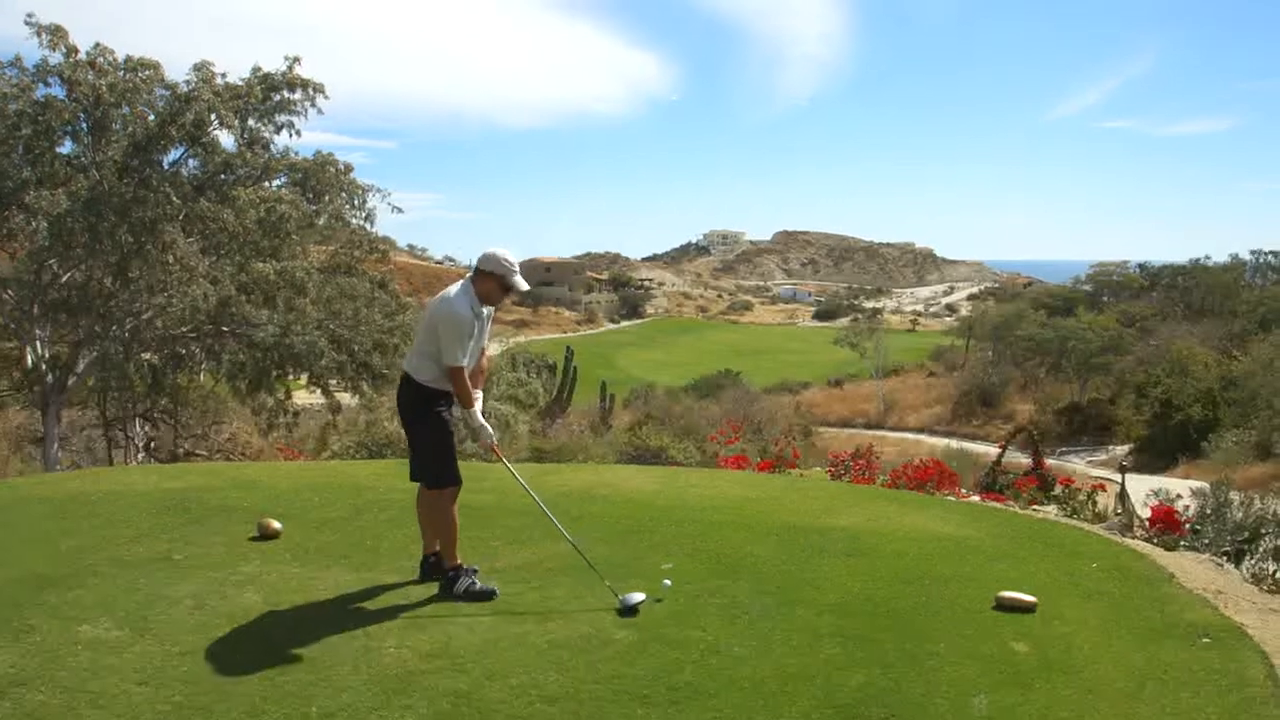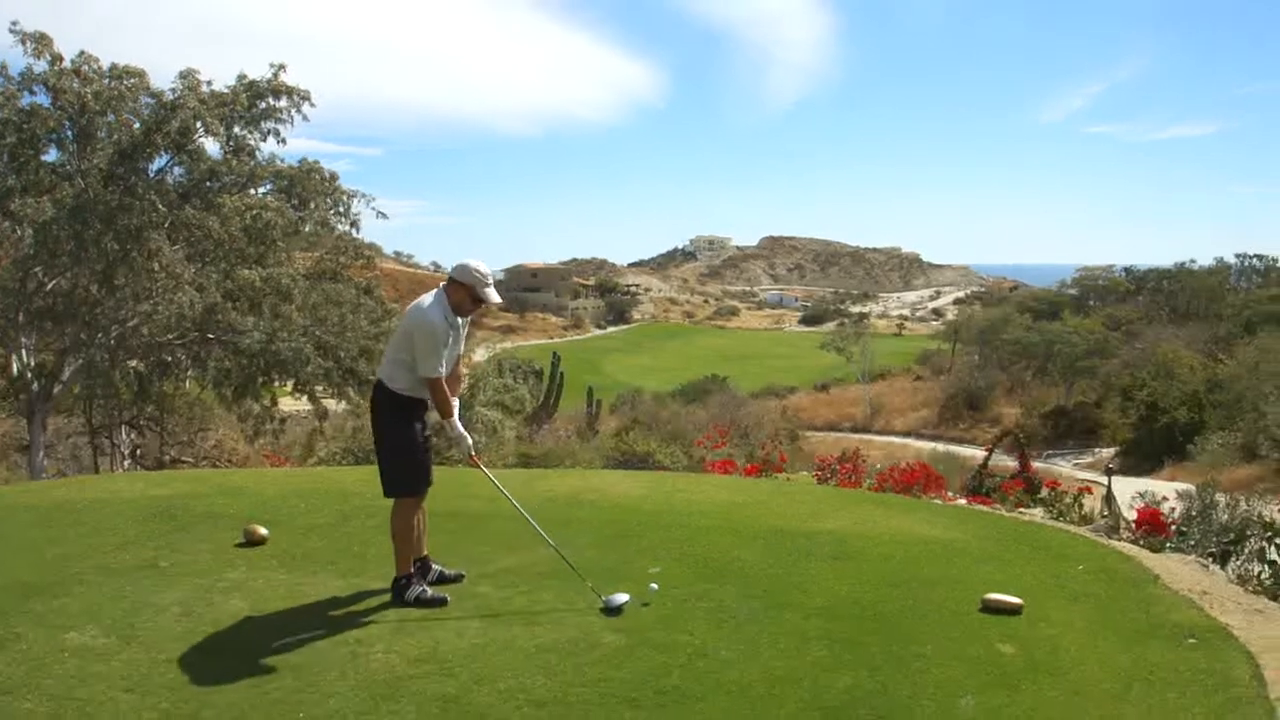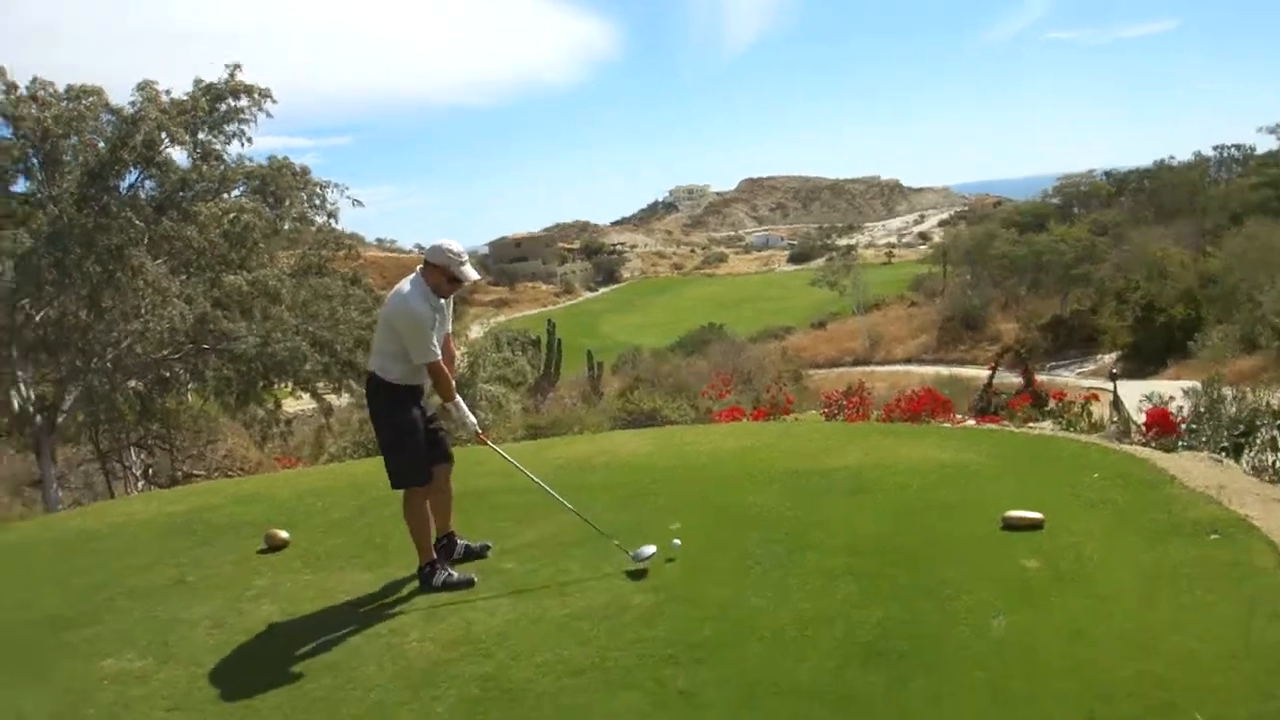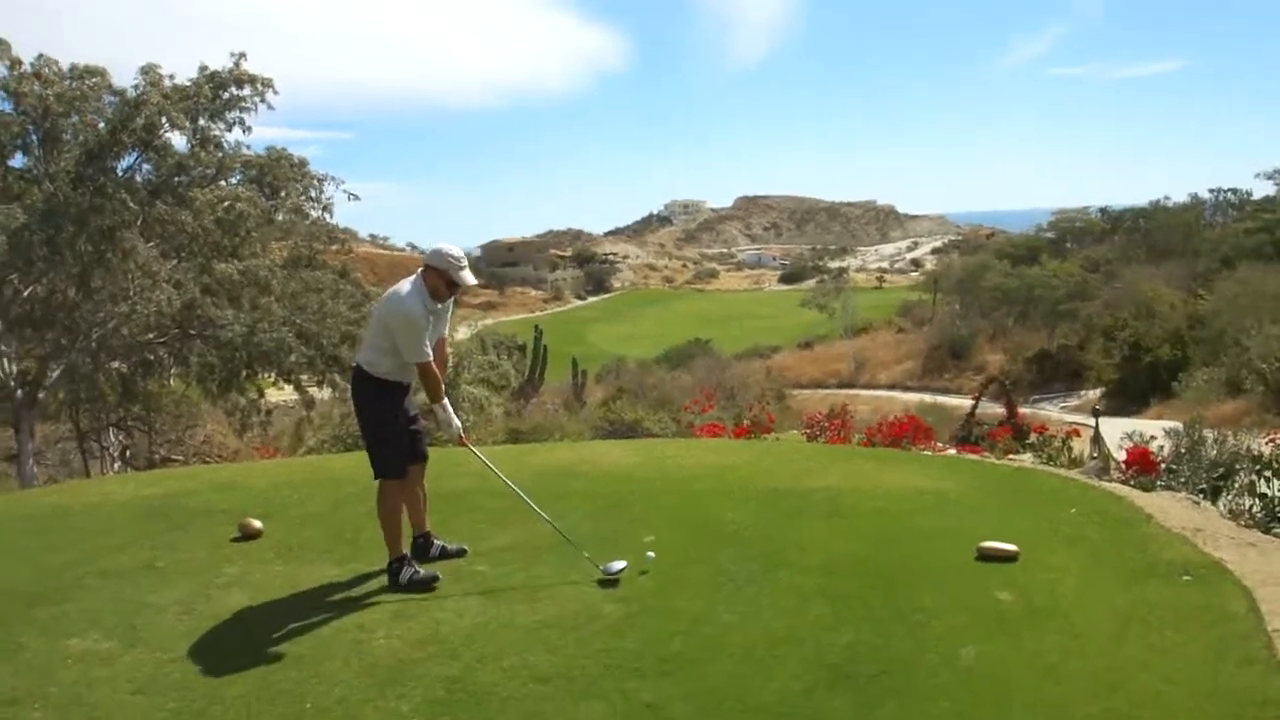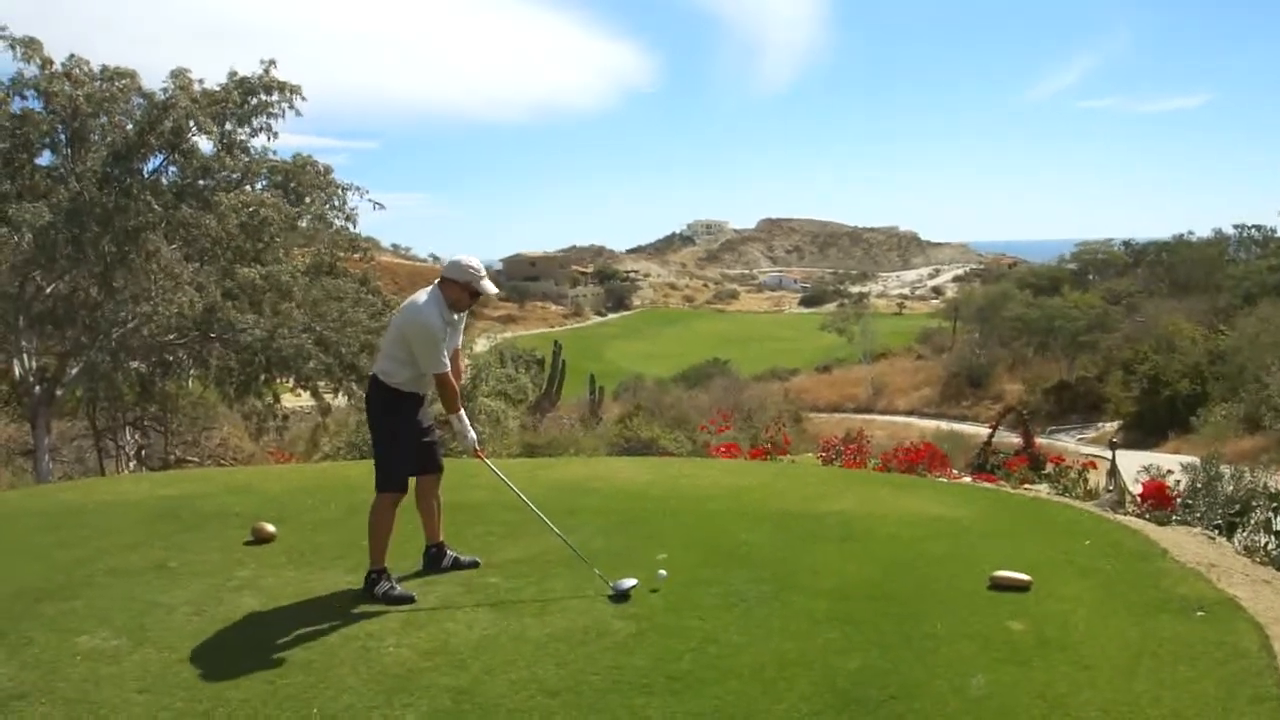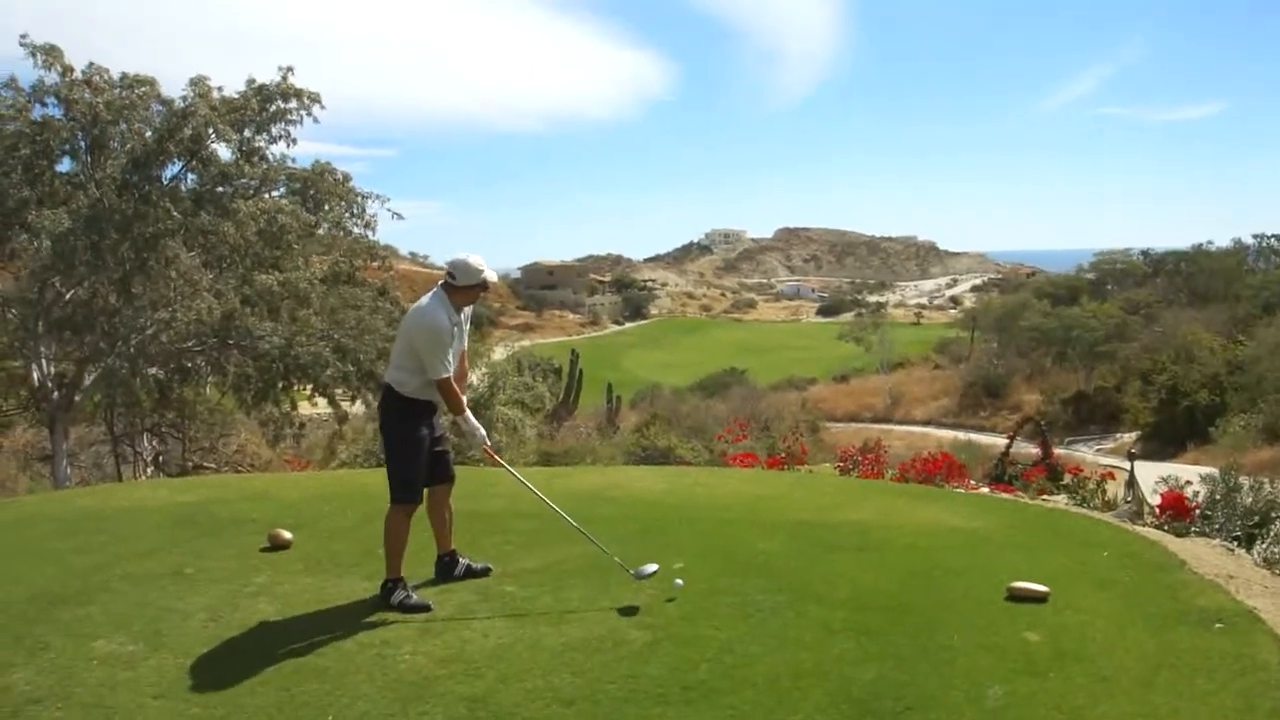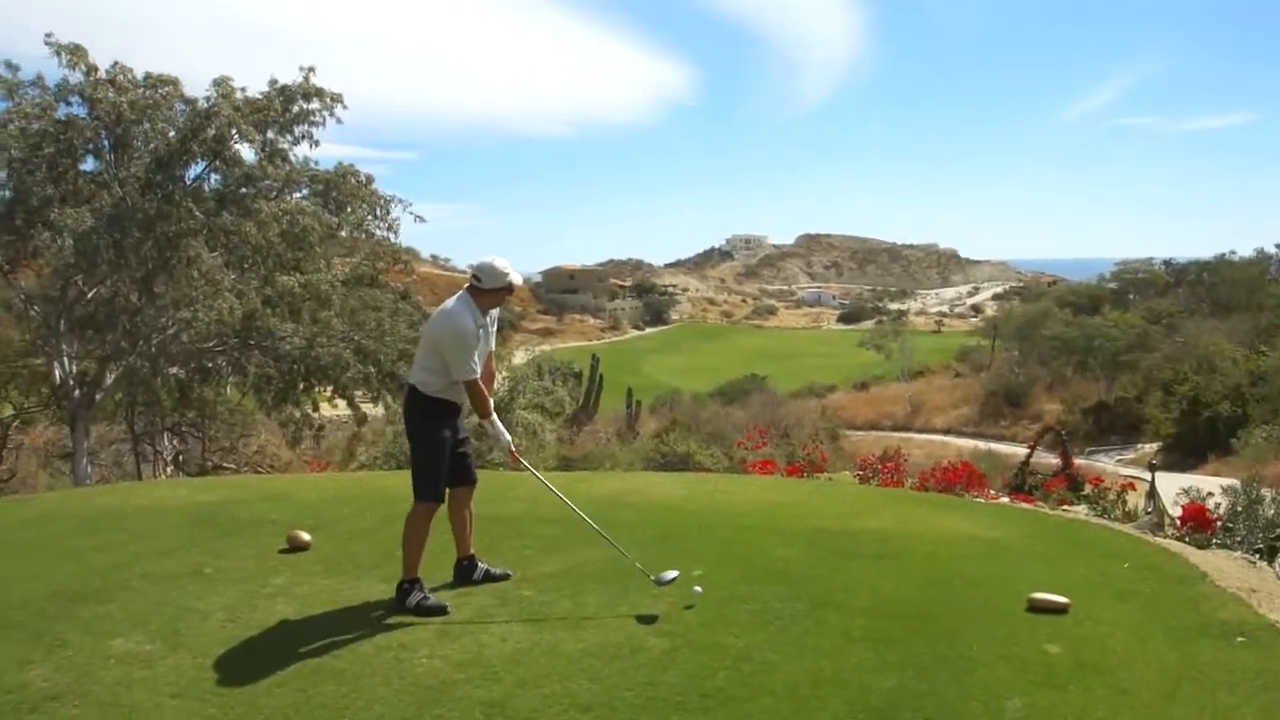
dt=0.3s
person 1, frame 1
left shoulder: (484, 304)
right shoulder: (456, 309)
left elbow: (479, 356)
right elbow: (456, 374)
left wrist: (478, 399)
right wrist: (476, 420)
left hip: (437, 395)
right hip: (422, 396)
left knee: (433, 483)
right knee: (446, 484)
left ankle: (434, 559)
right ankle: (452, 572)
person 1, frame 2
left shoulder: (458, 312)
right shoulder: (430, 319)
left elbow: (454, 364)
right elbow: (435, 384)
left wrist: (454, 407)
right wrist: (456, 430)
left hip: (413, 403)
right hip: (395, 403)
left knee: (418, 490)
right knee: (409, 494)
left ankle: (421, 564)
right ankle: (404, 581)
person 1, frame 3
left shoulder: (441, 293)
right shoulder: (411, 306)
left elbow: (446, 344)
right elbow: (435, 367)
left wrist: (452, 397)
right wrist: (461, 411)
left hip: (412, 391)
right hip: (391, 395)
left knee: (441, 467)
right knee: (417, 483)
left ankle: (446, 542)
right ankle: (429, 567)
person 1, frame 4
left shoulder: (440, 296)
right shoulder: (406, 307)
left elbow: (440, 349)
right elbow: (426, 368)
left wrist: (440, 398)
right wrist: (446, 413)
left hip: (399, 386)
right hip: (375, 387)
left knee: (415, 466)
right knee: (394, 476)
left ankle: (423, 541)
right ankle: (398, 563)
person 1, frame 5
left shoulder: (455, 308)
right shoulder: (425, 317)
left elbow: (455, 359)
right elbow: (443, 380)
left wrist: (456, 412)
right wrist: (462, 425)
left hip: (414, 397)
right hip: (390, 399)
left knee: (430, 475)
right knee: (392, 489)
left ankle: (436, 551)
right ankle: (376, 575)
person 1, frame 6
left shoulder: (460, 309)
right shoulder: (432, 321)
left elbow: (461, 362)
right elbow: (445, 383)
left wrist: (462, 408)
right wrist: (469, 423)
left hip: (427, 406)
right hip: (404, 408)
left knee: (442, 485)
right knee: (406, 500)
left ankle: (448, 561)
right ankle: (392, 584)
person 1, frame 7
left shoulder: (485, 312)
right shoulder: (457, 323)
left elbow: (487, 364)
right elbow: (473, 384)
left wrist: (488, 412)
right wrist: (495, 426)
left hip: (450, 407)
right hip: (428, 408)
left knee: (463, 486)
right knee: (428, 498)
left ankle: (467, 564)
right ankle: (408, 584)
